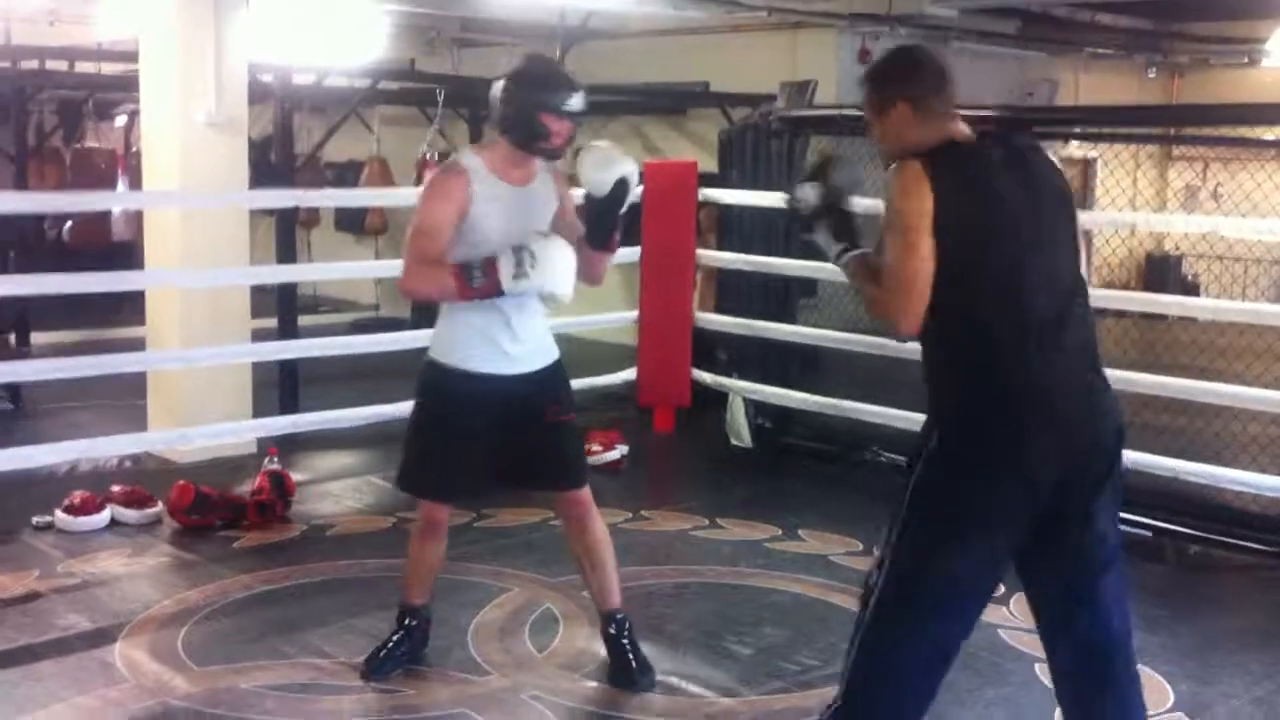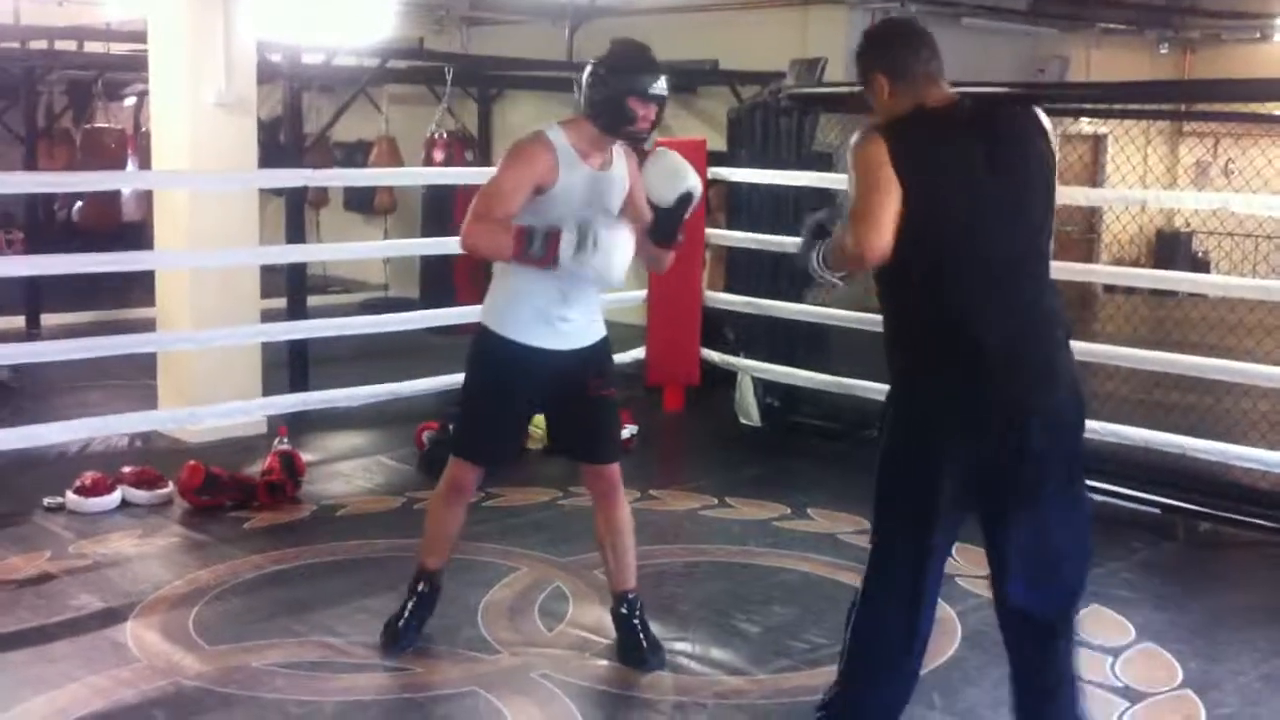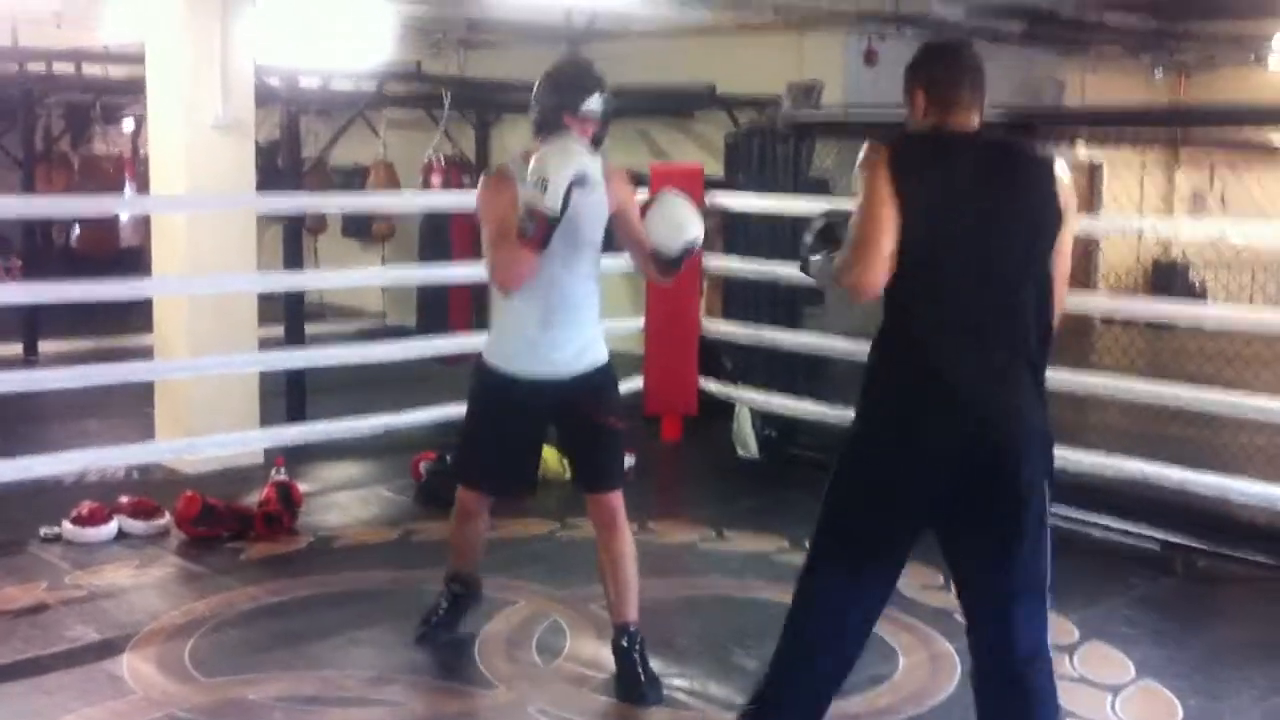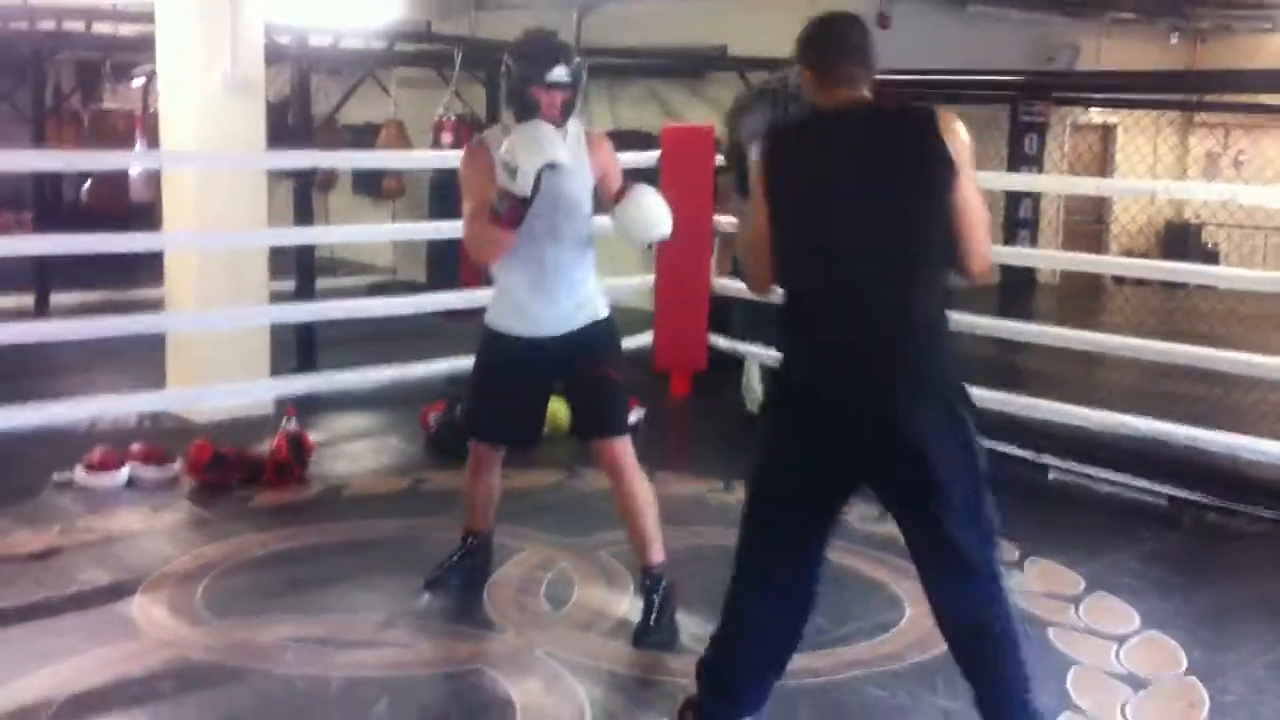
dt=0.3s
person 1, frame 1
left shoulder: (917, 178)
right shoulder: (1038, 166)
left elbow: (904, 314)
left wrist: (840, 242)
left hip: (988, 435)
right hip: (1083, 424)
left knee: (909, 614)
right knee: (1090, 619)
person 1, frame 2
left shoulder: (884, 145)
right shoulder: (1027, 125)
left elbow: (866, 253)
left wrist: (823, 245)
left hip: (938, 400)
right hip: (1043, 388)
left knee: (899, 587)
right knee: (1040, 590)
person 1, frame 3
left shoulder: (891, 160)
right shoulder: (1047, 176)
left elbow: (867, 277)
right elbow: (1049, 311)
left wrist: (826, 260)
left hip: (905, 419)
right hip: (1010, 423)
left knee: (836, 591)
right knee: (1013, 627)
person 1, frame 4
left shoulder: (776, 149)
right shoulder: (938, 132)
left elbow: (758, 275)
right elbow: (976, 261)
left hip: (812, 387)
right hip: (916, 383)
left knee: (773, 555)
right knee: (966, 574)
person 2, frame 1
left shoulder: (552, 180)
right shoulder: (456, 180)
left elbow: (592, 273)
right elbow: (415, 279)
left wrist: (606, 213)
right wrist: (500, 273)
left hip: (535, 367)
right hip: (461, 372)
left knee: (578, 502)
right knee: (434, 513)
left ankle: (618, 630)
right ankle: (413, 626)
person 2, frame 2
left shoulder: (629, 166)
right shoulder: (538, 152)
left elbow: (654, 257)
right elbow: (474, 237)
left wrist: (671, 216)
right wrist: (556, 245)
left hip: (582, 344)
right hip: (509, 341)
left knee: (607, 479)
right knee: (463, 473)
left ankle: (628, 613)
right ankle: (423, 590)
person 2, frame 3
left shoulder: (610, 182)
right shoulder: (502, 183)
left elbow: (653, 270)
right elbow: (506, 276)
left wrist: (674, 250)
right wrist: (547, 209)
left hip: (584, 368)
right hip: (510, 371)
left knee: (608, 506)
right knee: (472, 497)
left ankle: (628, 644)
right ankle: (460, 588)
person 2, frame 4
left shoulder: (591, 145)
right shoulder: (485, 153)
left elbow: (625, 210)
right elbow: (481, 249)
left wrist: (647, 223)
right wrist: (518, 188)
left hip: (584, 325)
right hip: (511, 331)
left knee: (616, 454)
right knee: (483, 451)
left ankle: (657, 587)
right ankle: (476, 549)
